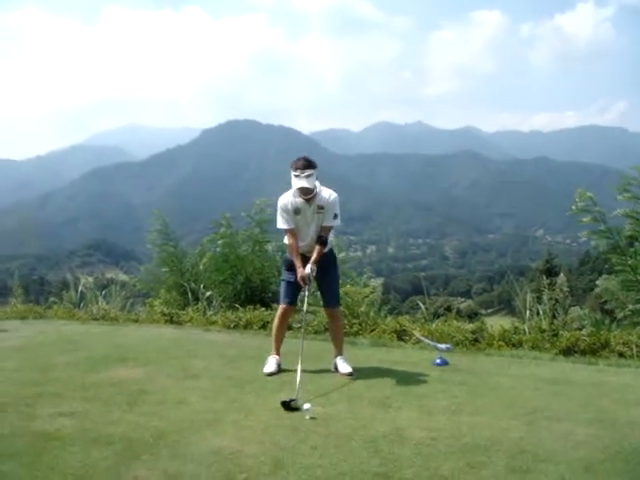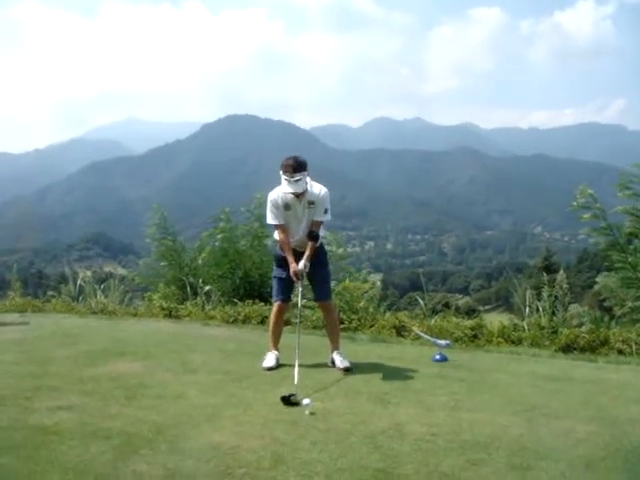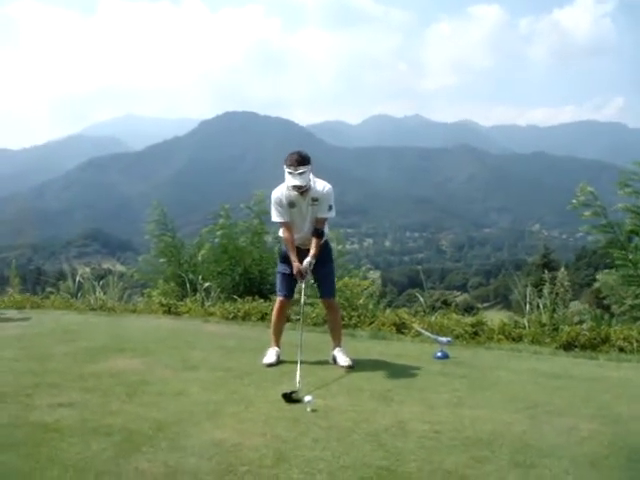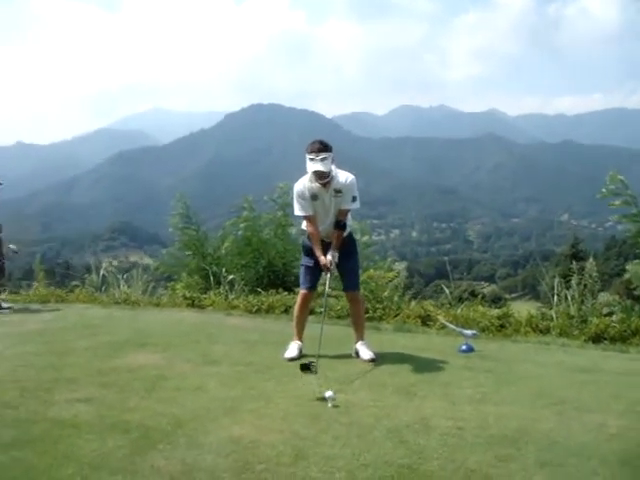
dt=0.5s
person 1, frame 1
left shoulder: (330, 198)
right shoulder: (285, 201)
left elbow: (324, 236)
right elbow: (291, 237)
left wrist: (312, 265)
right wrist: (299, 267)
left hip: (323, 257)
right hip: (295, 256)
left knee: (333, 309)
right knee: (285, 307)
left ankle: (339, 357)
right ankle: (274, 356)
person 1, frame 2
left shoulder: (320, 193)
right shoulder: (275, 197)
left elbow: (315, 231)
right elbow: (281, 232)
left wrist: (305, 260)
right wrist: (291, 263)
left hip: (314, 251)
right hip: (286, 252)
left knee: (326, 303)
right knee: (280, 304)
left ankle: (336, 352)
right ankle: (273, 351)
person 1, frame 3
left shoulder: (325, 190)
right shoulder: (279, 194)
left elbow: (319, 229)
right elbow: (286, 230)
left wrist: (310, 258)
right wrist: (294, 261)
left hip: (319, 249)
right hip: (291, 249)
left knee: (330, 300)
right knee: (282, 300)
left ankle: (338, 349)
right ankle: (274, 348)
person 1, frame 4
left shoulder: (347, 181)
right shoulder: (301, 187)
left elbow: (341, 221)
right elbow: (310, 223)
left wrist: (333, 252)
right wrist: (320, 255)
left hip: (343, 240)
right hip: (314, 242)
left knee: (353, 294)
right knee: (305, 293)
left ankle: (360, 343)
right ankle: (296, 342)
